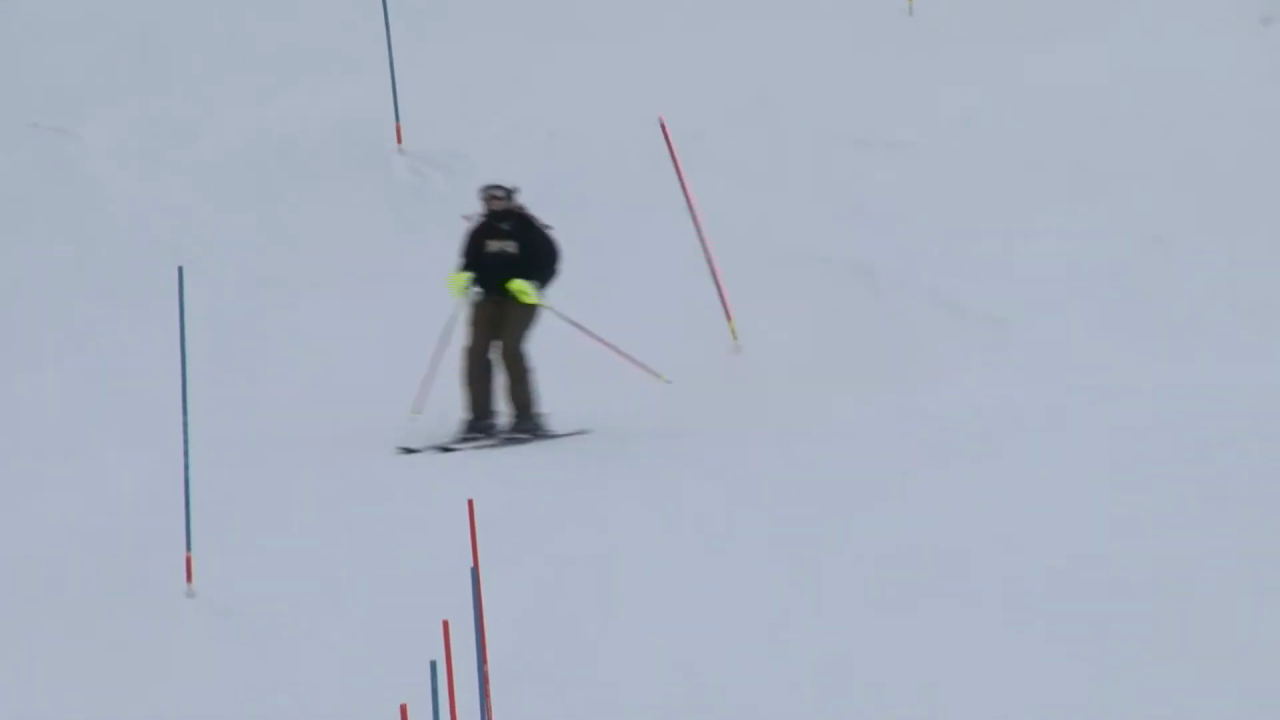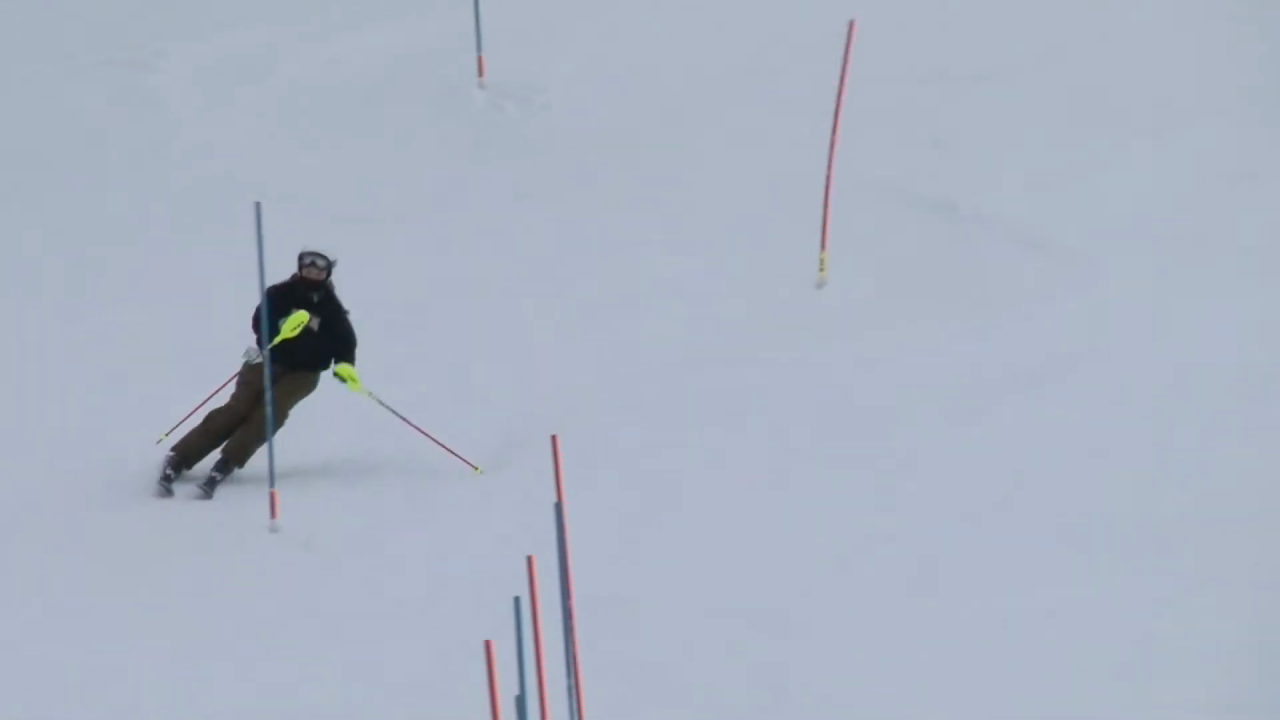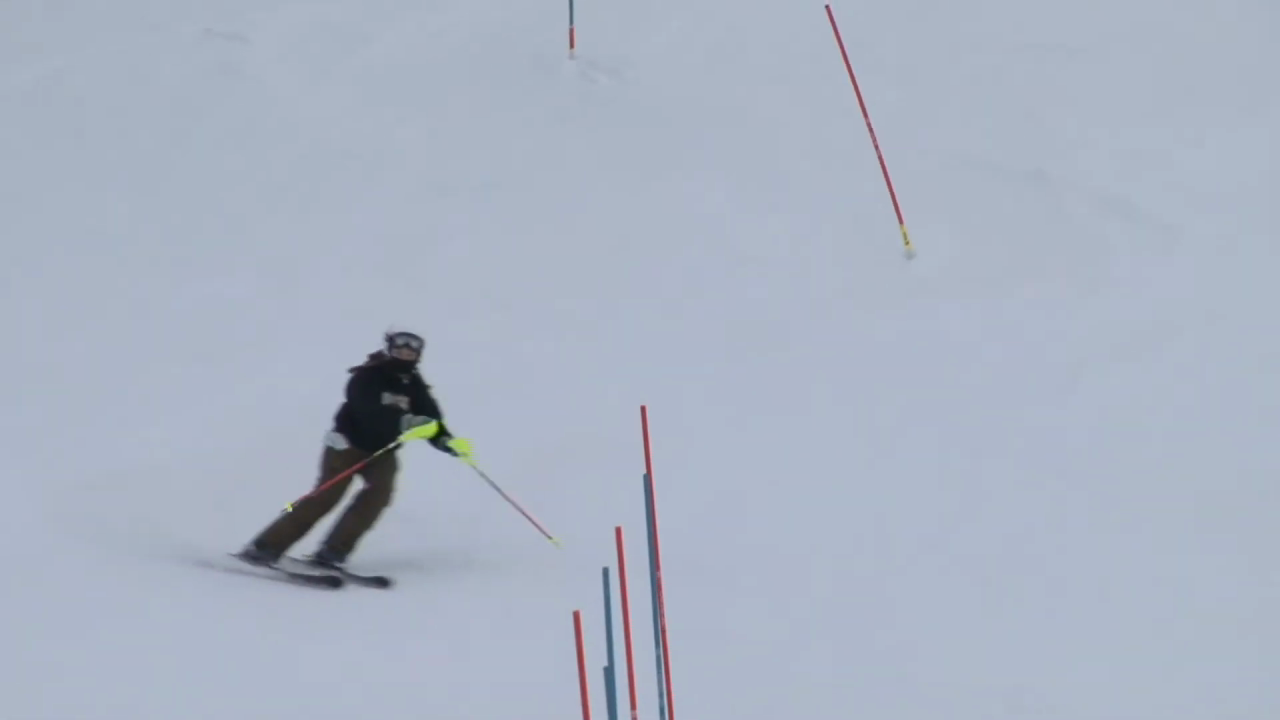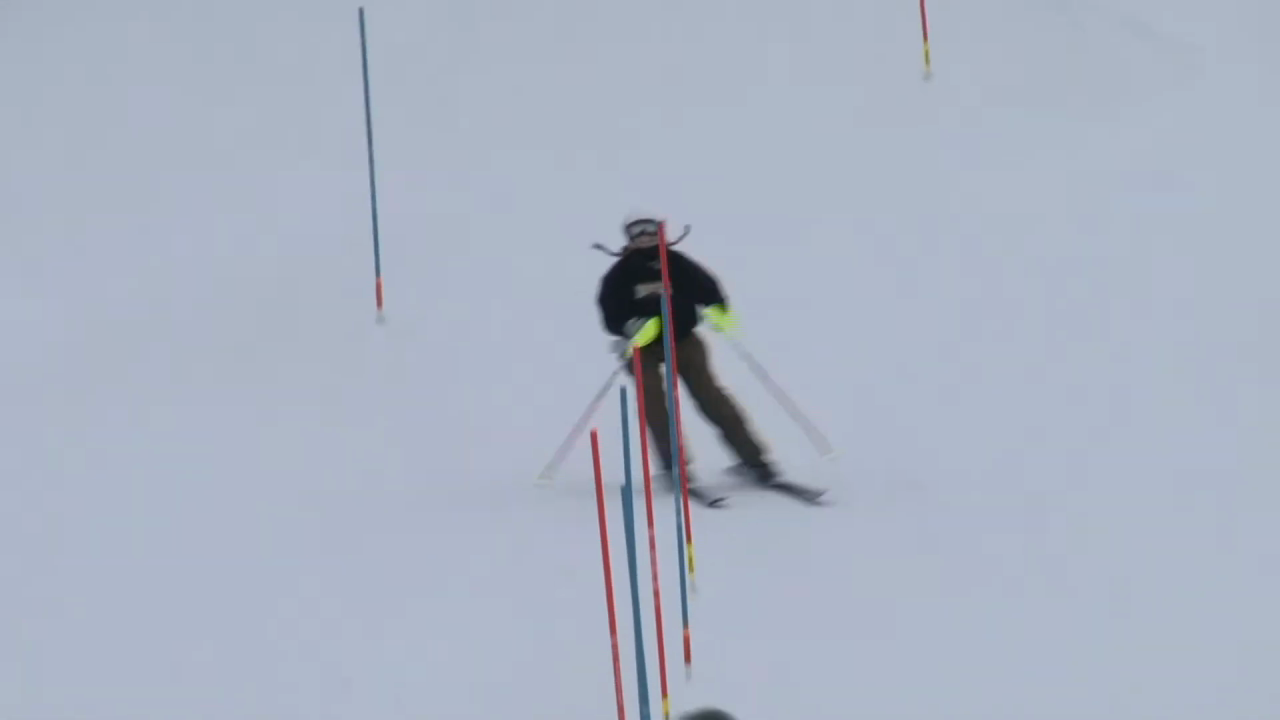
dt=0.5s
person 1, frame 1
left shoulder: (529, 230)
right shoulder: (481, 232)
left elbow: (547, 260)
right elbow: (470, 265)
left wrist: (532, 284)
right wrist: (463, 278)
left hip: (522, 298)
right hip: (490, 297)
left knee: (509, 344)
right knee: (478, 348)
left ankle: (527, 418)
right ankle: (480, 421)
person 1, frame 2
left shoulder: (332, 310)
right shoulder: (282, 293)
left elbow: (344, 343)
right elbow: (260, 323)
left wrist: (345, 367)
right wrist: (283, 325)
left hip: (305, 372)
right hip: (270, 360)
left knee: (275, 409)
right knee: (238, 408)
left ankle: (226, 465)
right ankle: (179, 459)
person 1, frame 3
left shoulder: (416, 387)
right shoulder: (368, 376)
left elbow: (431, 423)
right elbow: (368, 411)
left wrist: (450, 441)
right wrist: (405, 423)
left hip: (382, 449)
right hip: (348, 442)
left knee: (381, 490)
right knee: (326, 497)
left ankle: (332, 552)
right ankle: (264, 548)
person 1, frame 4
left shoulder: (678, 265)
right shoulder: (618, 276)
left elbow: (707, 289)
right elbow: (611, 315)
left wrist: (717, 310)
right wrist: (632, 327)
left hip: (682, 338)
right hip: (640, 345)
left knee: (707, 393)
right knee: (650, 391)
left ankle: (754, 459)
right ankle: (675, 466)
